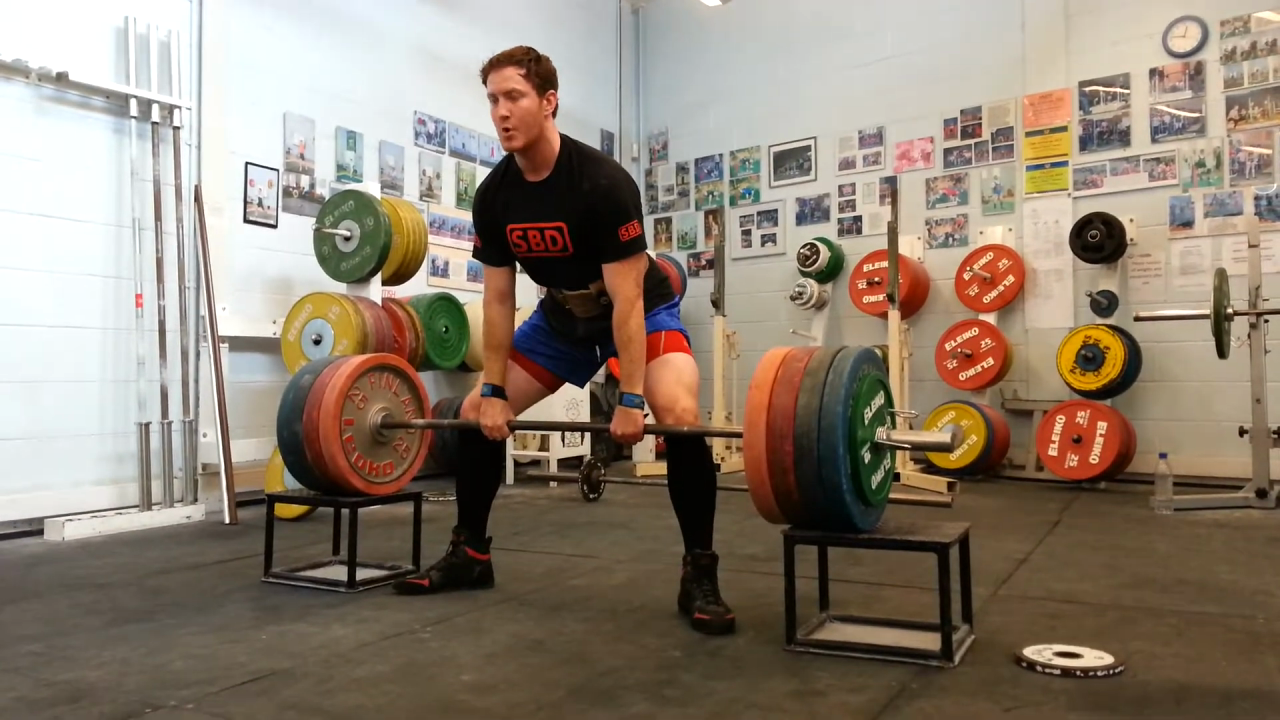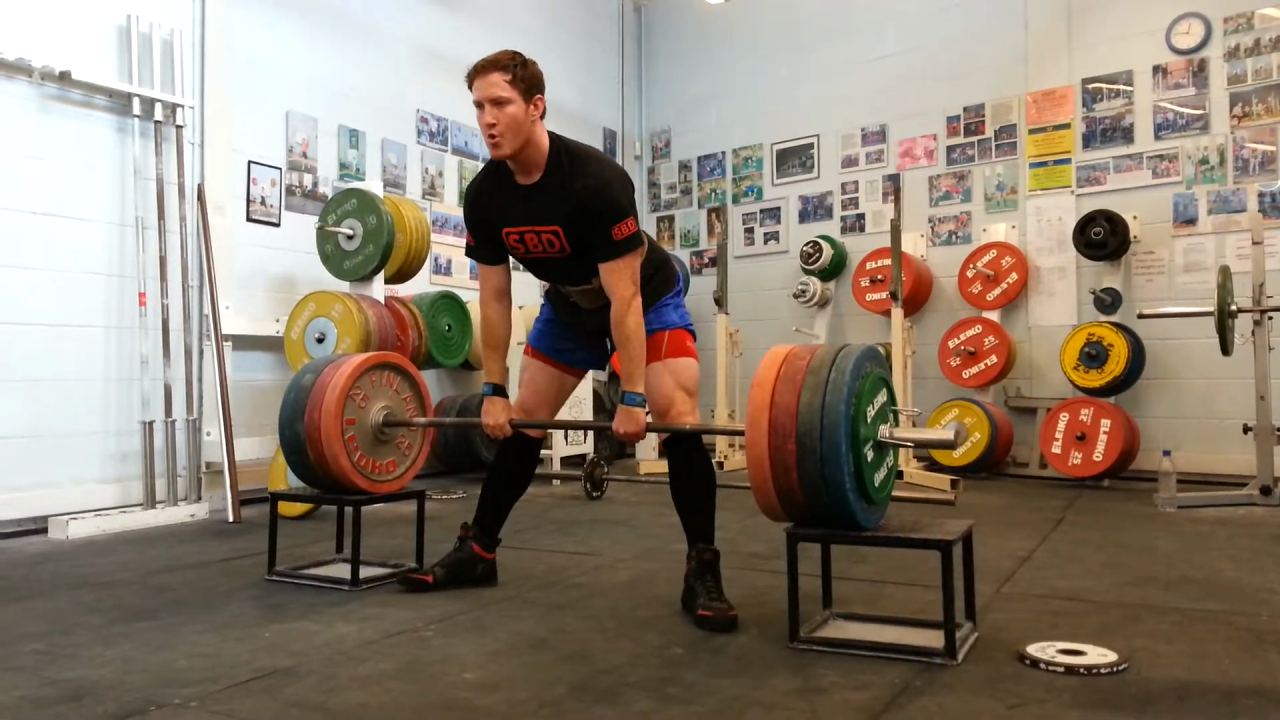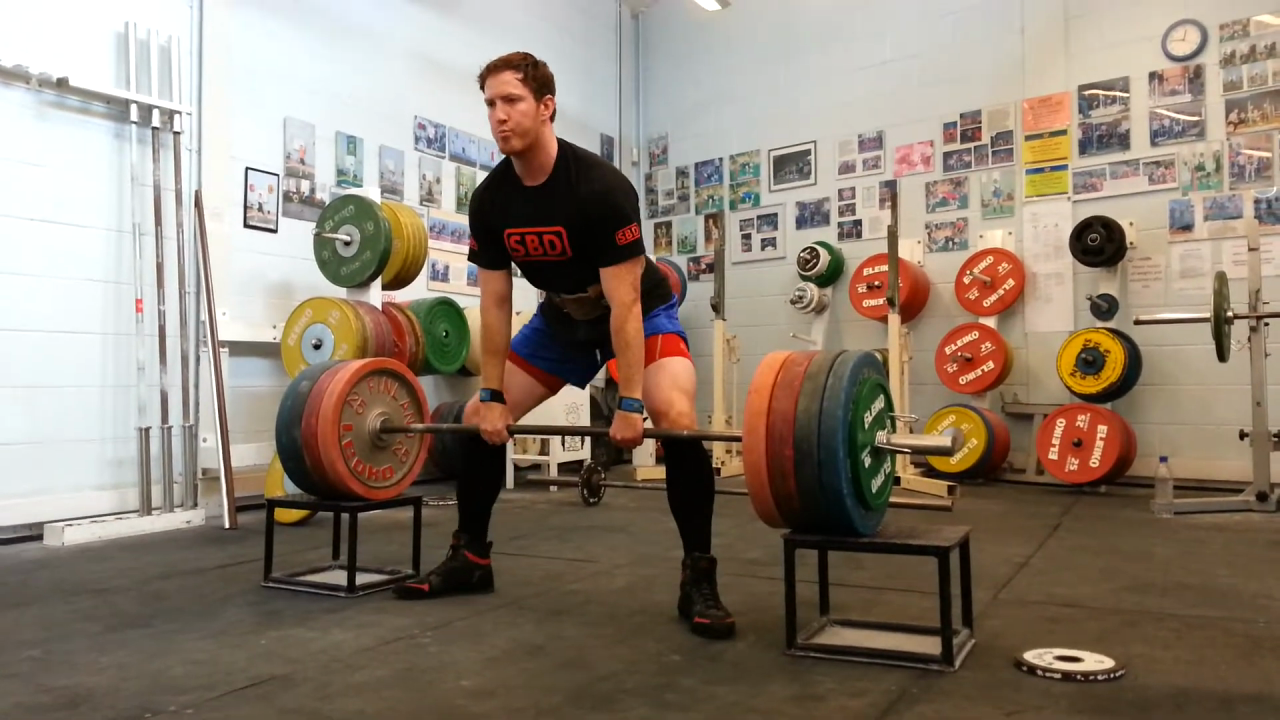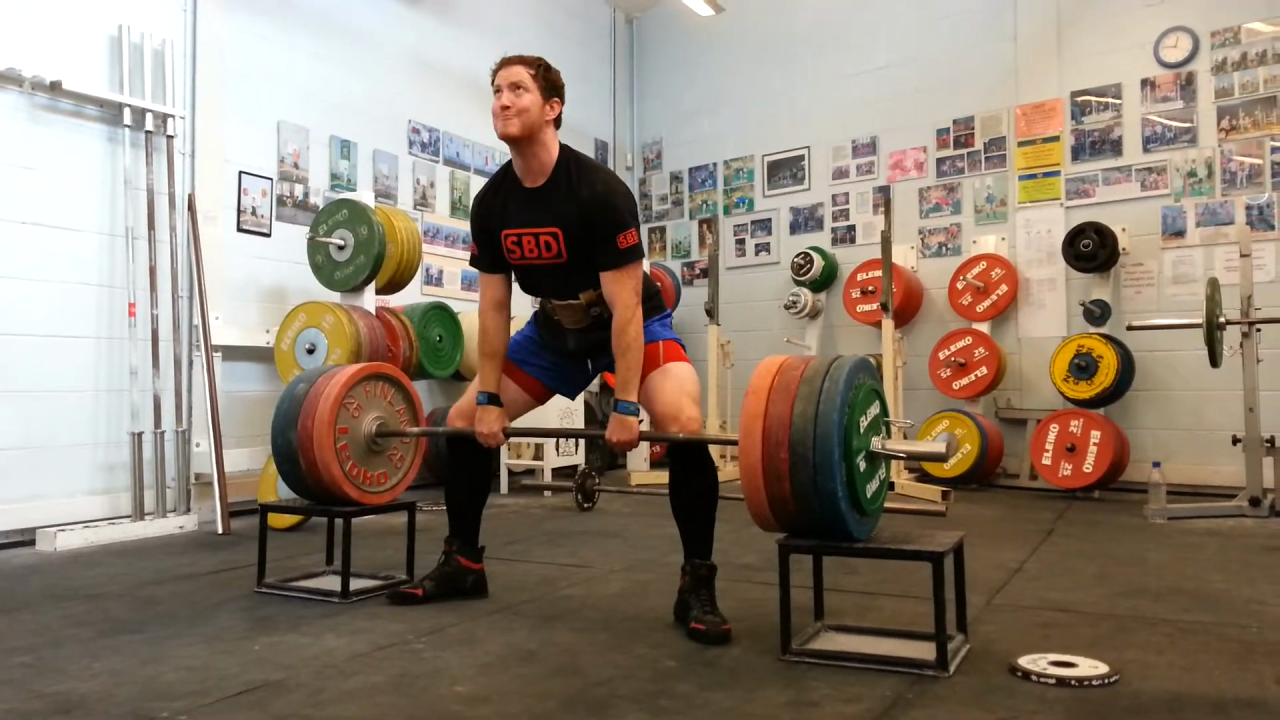
dt=0.5s
person 1, frame 1
left shoulder: (603, 183)
right shoulder: (493, 195)
left elbow: (628, 299)
right elbow: (498, 299)
left wrist: (630, 401)
right wrist: (492, 392)
left hip: (642, 312)
right hip: (562, 315)
left knee: (679, 416)
right knee: (476, 415)
left ankle: (699, 576)
right ankle: (469, 553)
person 1, frame 2
left shoulder: (594, 180)
right shoulder: (484, 195)
left elbow: (624, 296)
right elbow: (494, 297)
left wrist: (631, 399)
right wrist: (493, 391)
left hip: (646, 297)
right hip: (569, 302)
left knee: (675, 418)
right knee: (522, 421)
left ankle: (703, 572)
right ankle: (477, 550)
person 1, frame 3
left shoulder: (600, 187)
right shoulder: (489, 199)
left elbow: (625, 302)
right elbow: (495, 302)
left wrist: (628, 404)
right wrist: (492, 396)
left hip: (641, 313)
right hip: (561, 317)
left knee: (675, 419)
right knee: (479, 419)
left ankle: (698, 579)
right ankle: (470, 557)
person 1, frame 4
left shoulder: (600, 191)
right shoulder: (492, 201)
left elbow: (625, 307)
right elbow: (494, 305)
left wrist: (625, 407)
right wrist: (488, 398)
left hip: (634, 325)
right hip: (554, 329)
left knee: (682, 424)
right knee: (464, 421)
left ankle: (697, 586)
right ankle: (463, 564)
